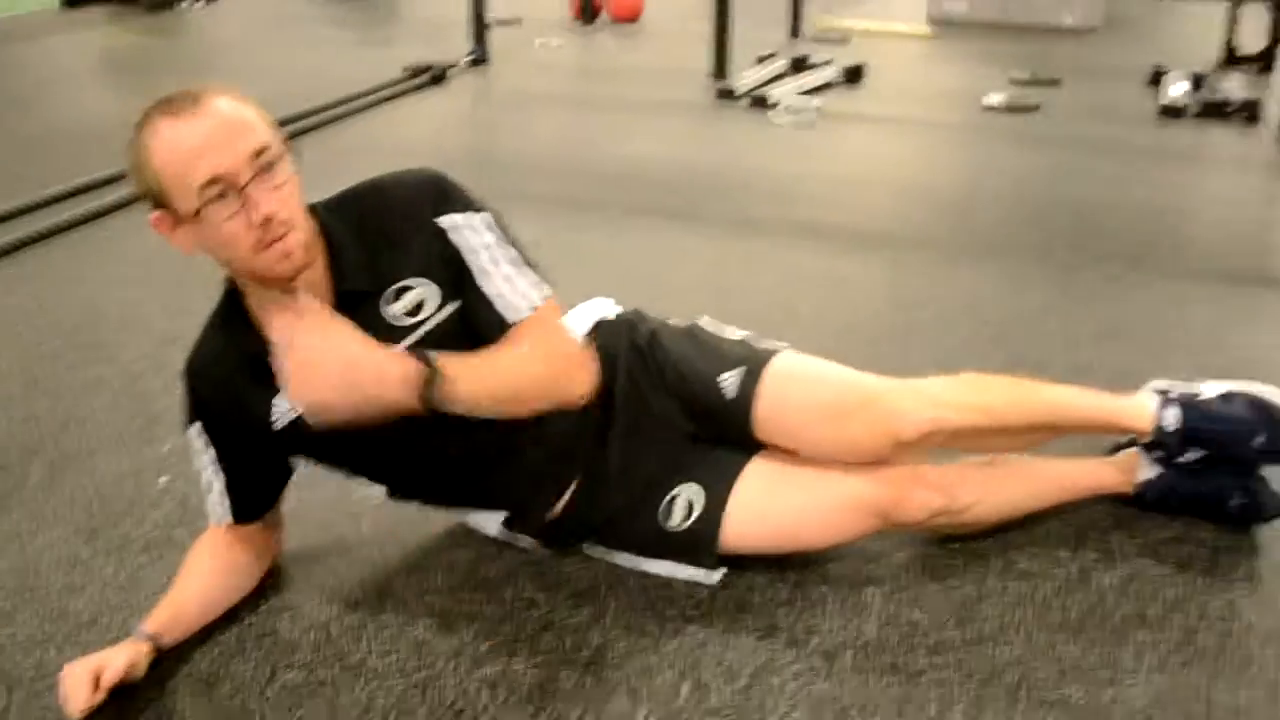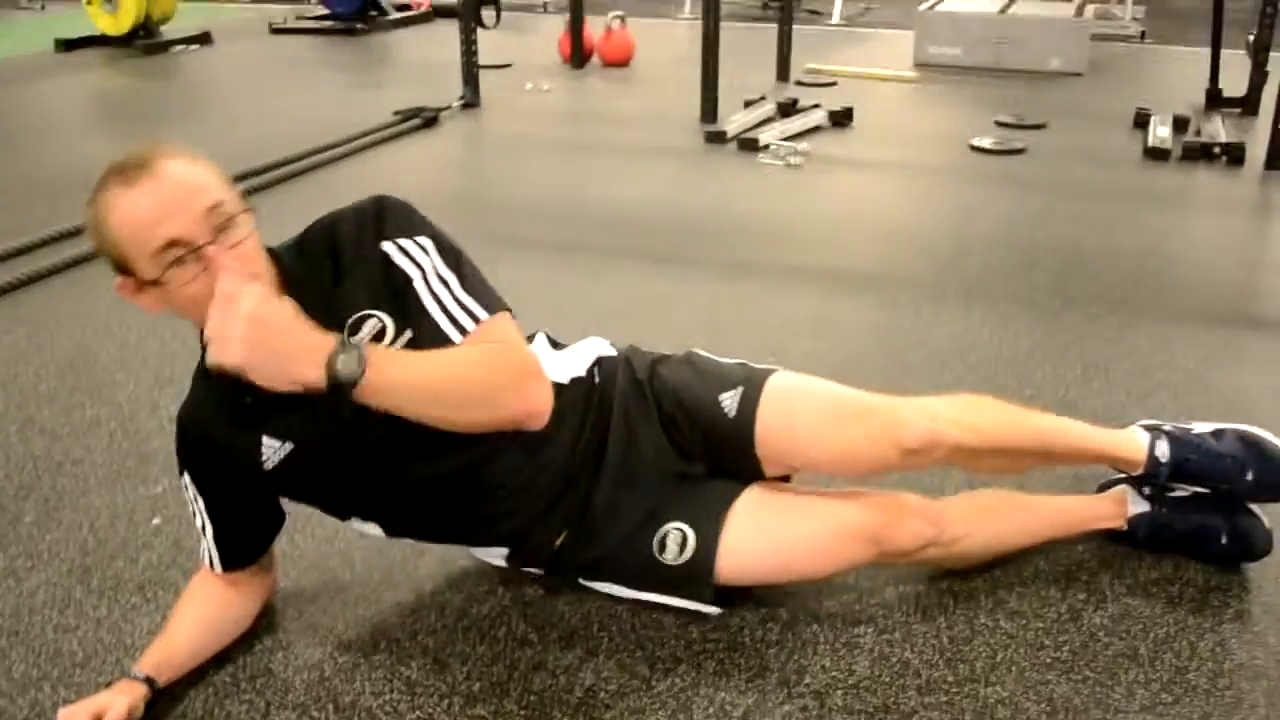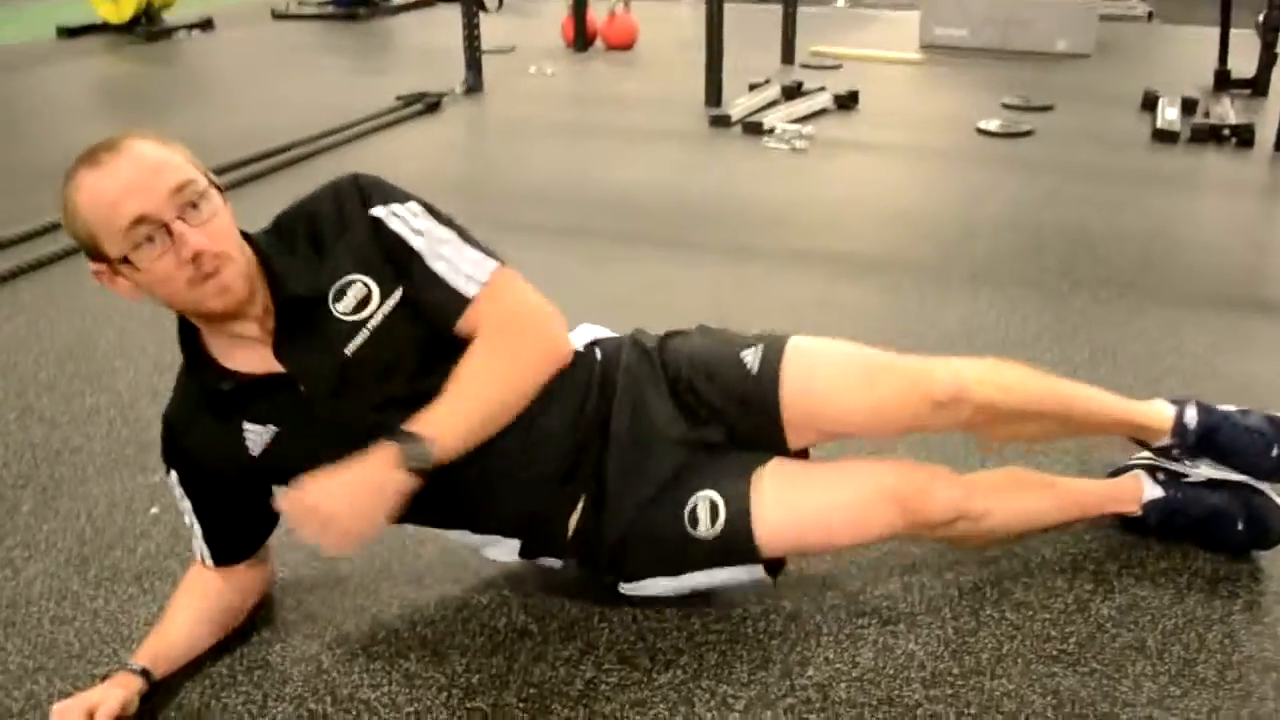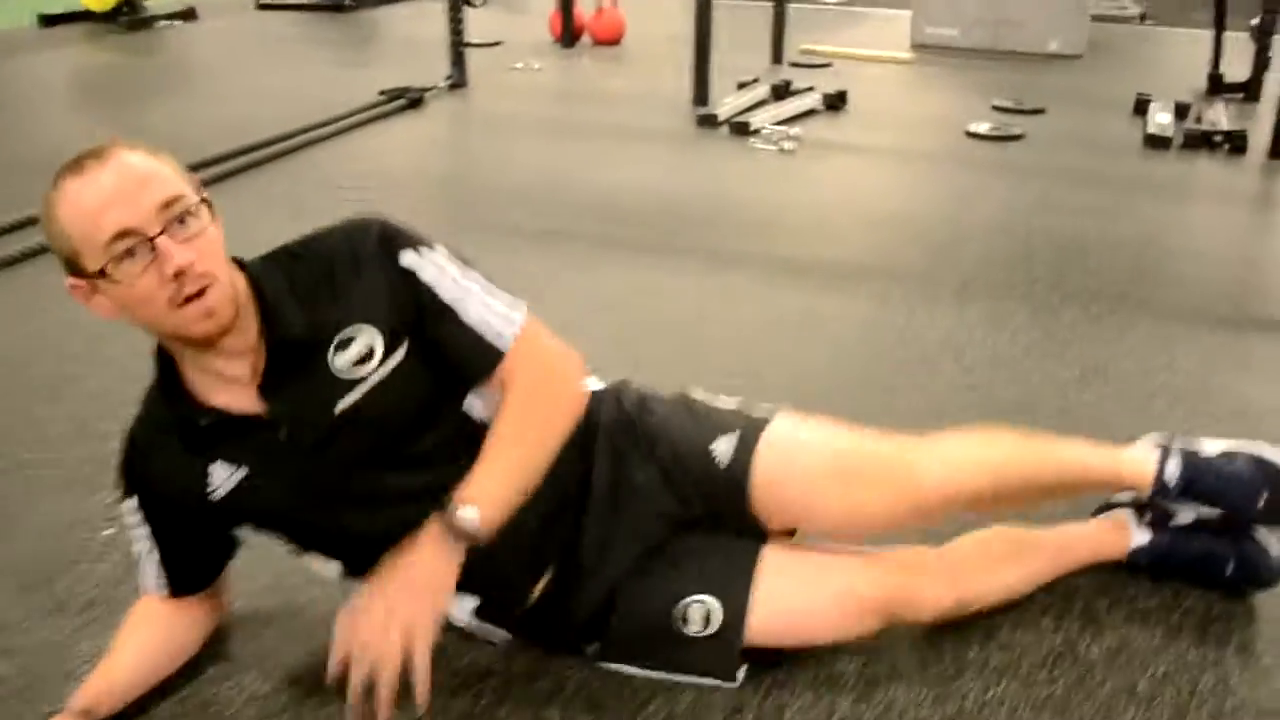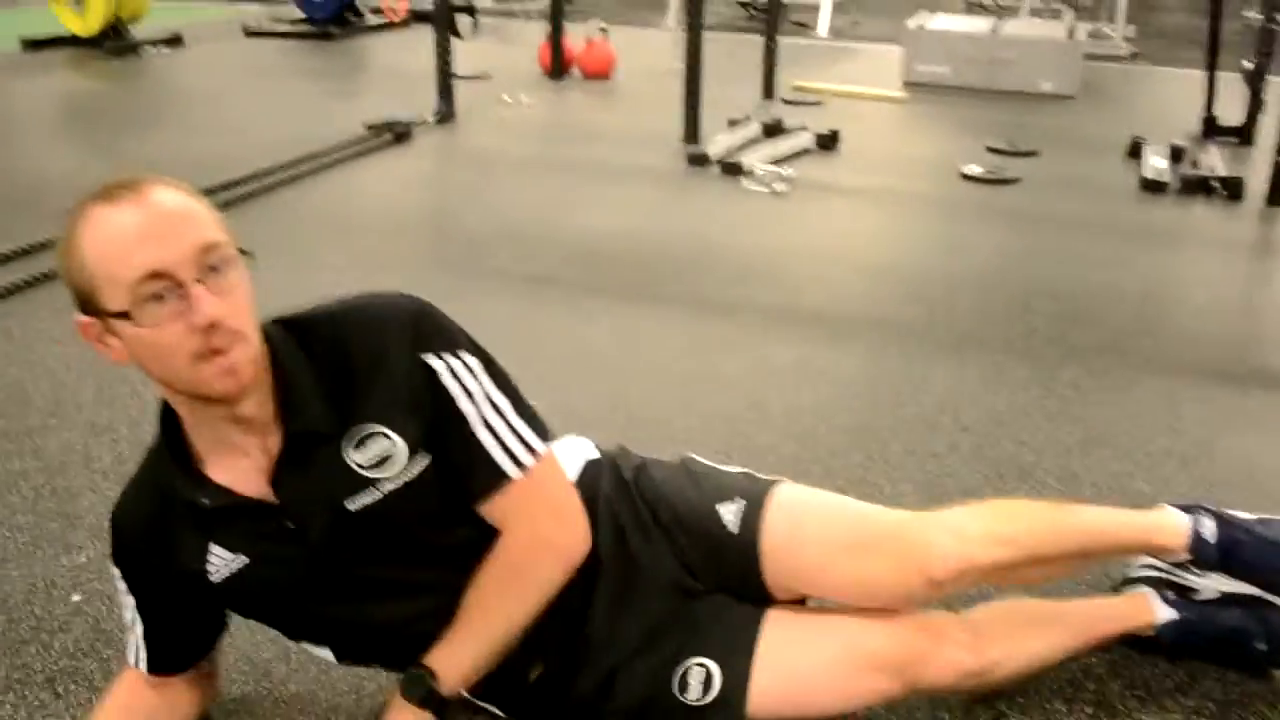
dt=0.2s
person 1, frame 1
left shoulder: (410, 212)
right shoulder: (231, 381)
left elbow: (563, 361)
right elbow: (247, 533)
left wrist: (398, 381)
left hip: (633, 372)
right hip: (595, 499)
left knee: (892, 424)
right knee: (902, 499)
left ankle: (1161, 416)
right ankle: (1143, 477)
person 1, frame 2
left shoulder: (369, 239)
right shoulder: (218, 430)
left elbow: (519, 389)
right elbow: (238, 577)
left wrist: (330, 359)
left hip: (624, 404)
right hip: (594, 528)
left knee: (896, 434)
right knee: (898, 528)
left ankle: (1149, 449)
right ankle: (1137, 517)
person 1, frame 3
left shoulder: (346, 219)
right shoulder: (203, 428)
left elbow: (532, 331)
right elbow: (234, 565)
left wrist: (396, 461)
left hip: (634, 389)
right hip: (608, 519)
left knee: (934, 390)
right knee: (922, 501)
left ankle: (1169, 424)
right ankle: (1142, 497)
person 1, frame 4
left shoulder: (361, 266)
right shoulder: (169, 460)
left elbow: (546, 372)
right elbow: (183, 603)
left wrist: (438, 549)
left hip: (620, 452)
right hip: (578, 599)
left knee: (912, 483)
right knee: (912, 590)
left ankle: (1159, 469)
right ankle: (1136, 536)
person 1, frame 5
left shoulder: (387, 343)
right shoulder: (163, 525)
left elbow: (546, 525)
left hip: (626, 522)
left knee: (918, 565)
right ankle: (1160, 616)
